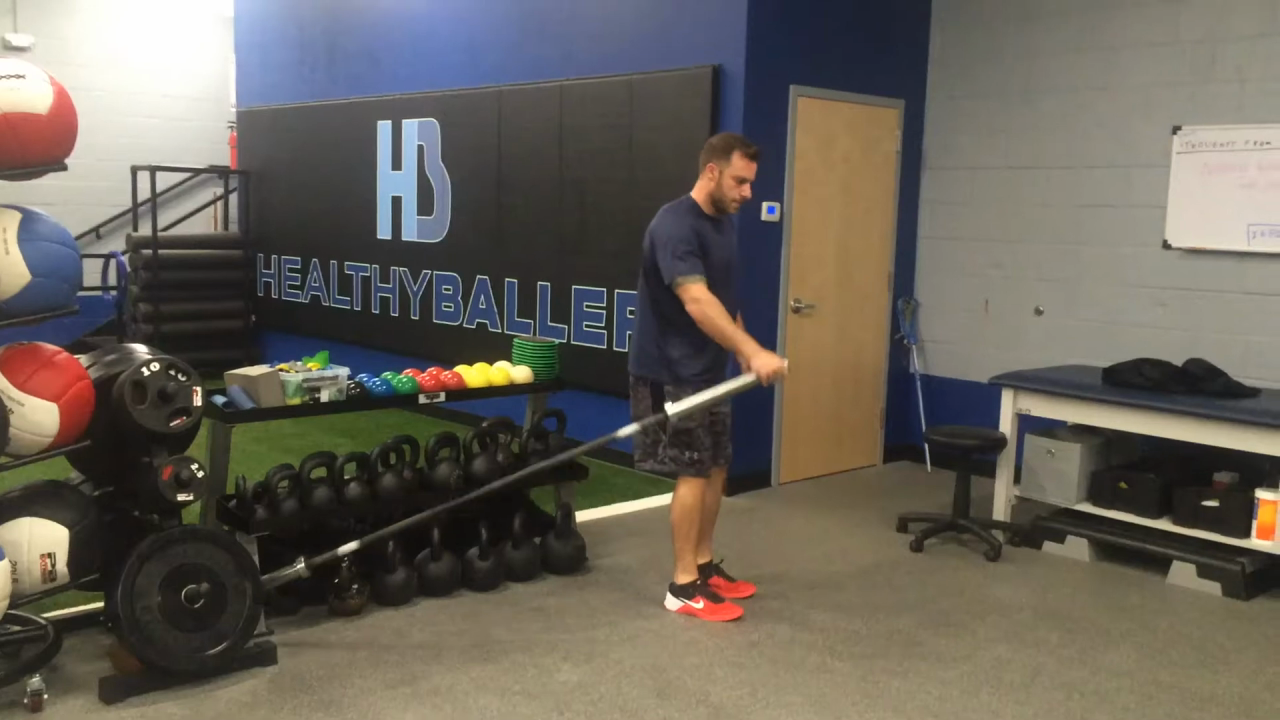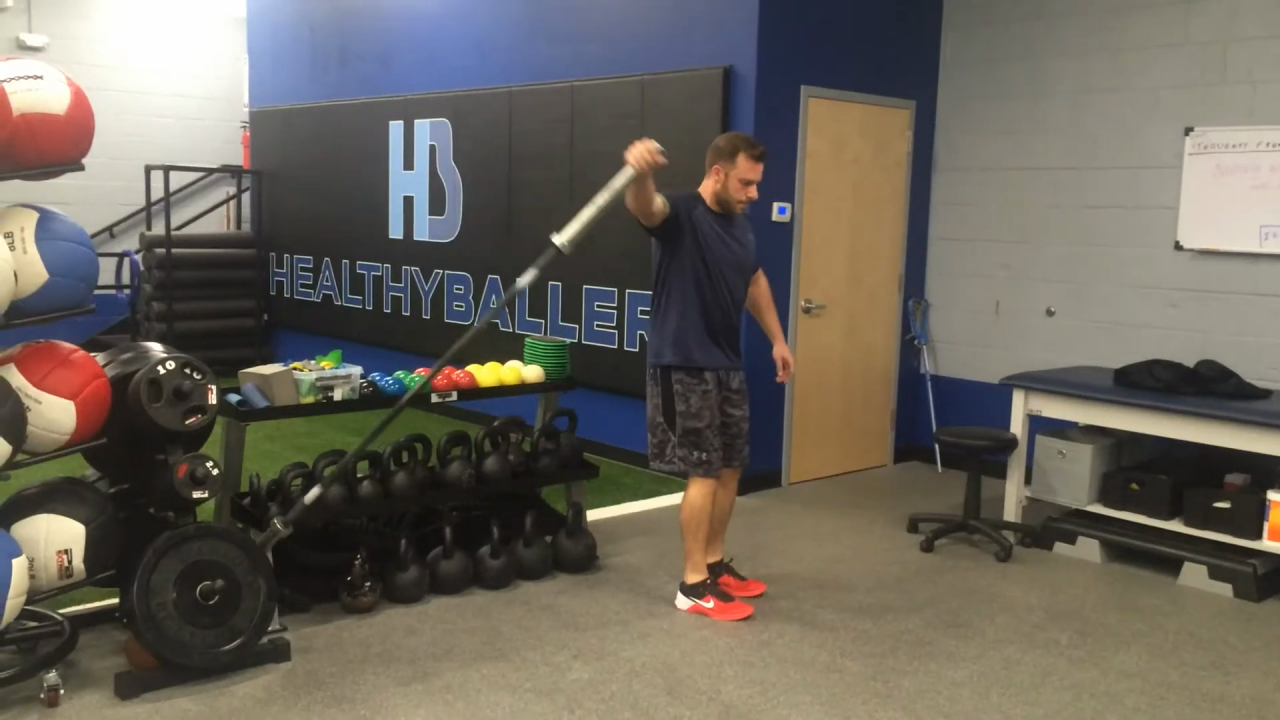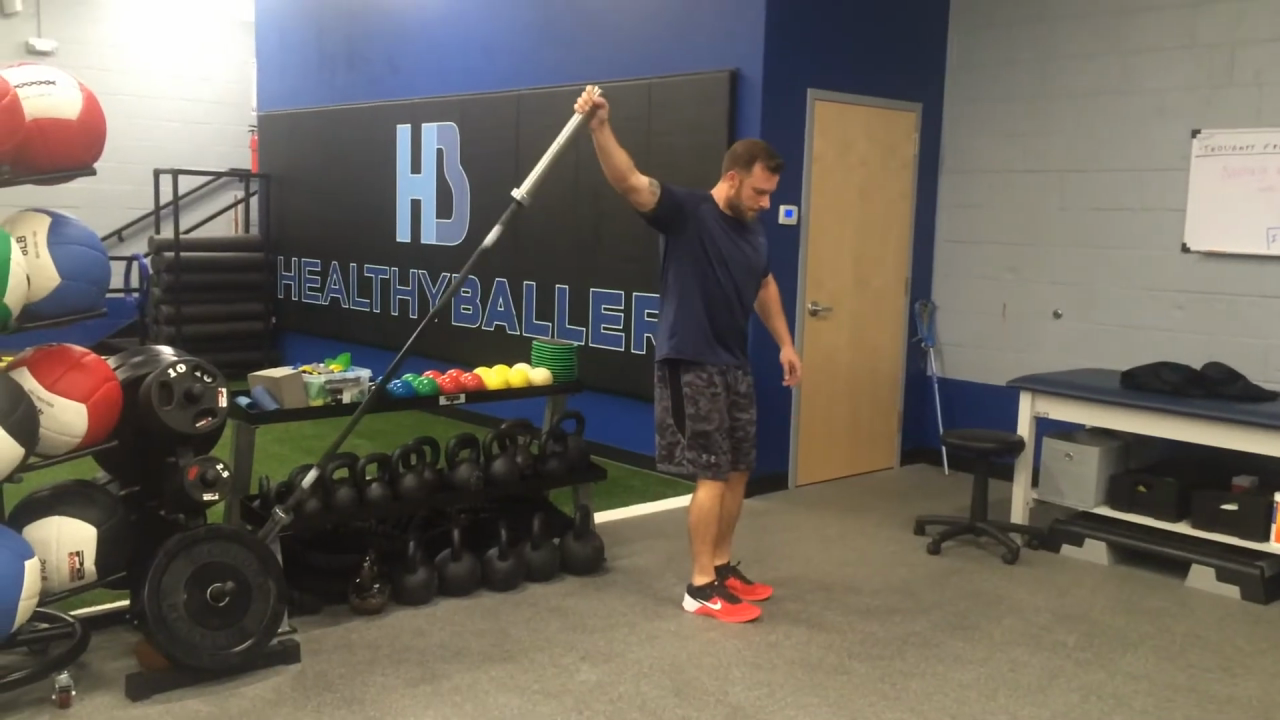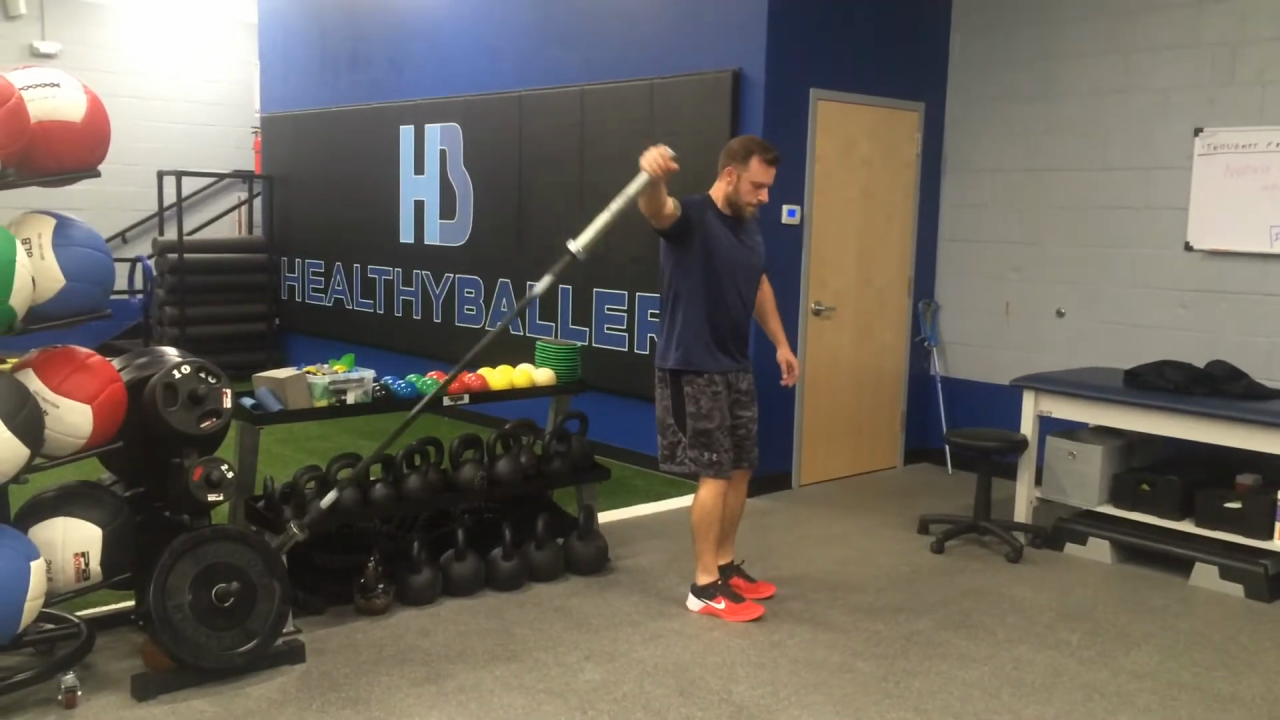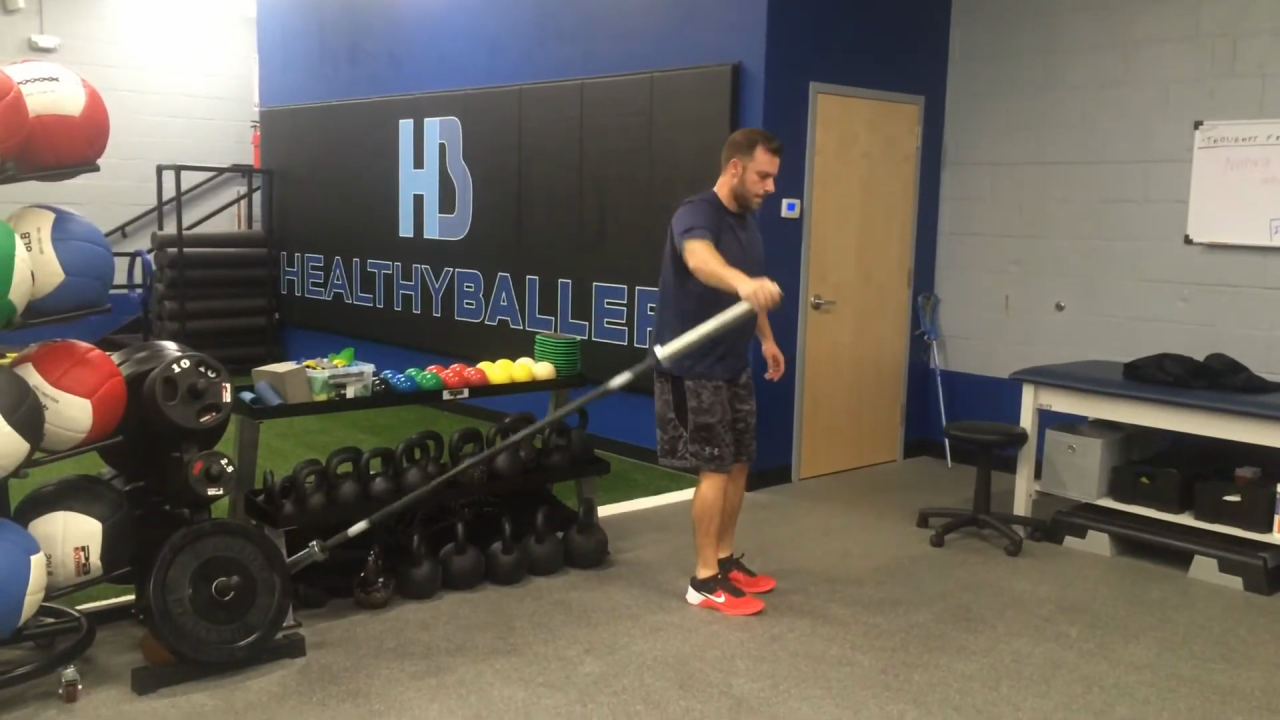
dt=0.5s
person 1, frame 1
left shoulder: (722, 221)
right shoulder: (677, 226)
right elbow: (697, 301)
left wrist: (742, 350)
right wrist: (752, 352)
left hip: (706, 368)
right hip: (670, 371)
left knee: (715, 468)
right knee: (693, 471)
left ankle: (704, 565)
right ankle: (684, 585)
person 1, frame 2
left shoulder: (739, 224)
right shoulder: (682, 214)
left elbow: (754, 282)
right elbow: (645, 208)
left wrist: (777, 340)
right wrist: (639, 171)
left hip: (726, 364)
right hip: (684, 366)
left knee: (730, 468)
right knee: (704, 472)
left ankle: (714, 564)
right ankle: (693, 585)
person 1, frame 3
left shoulder: (752, 231)
right shoulder: (686, 211)
left elbow: (764, 288)
right elbow: (628, 182)
left wrist: (786, 345)
right wrist: (599, 127)
left hip: (734, 367)
right hip: (691, 366)
left knee: (737, 472)
right knee: (712, 475)
left ankle: (722, 567)
right ankle: (701, 587)
person 1, frame 4
left shoulder: (749, 229)
right shoulder: (693, 215)
left elbow: (759, 286)
right elbow: (656, 208)
left wrist: (782, 343)
right wrist: (651, 176)
left hip: (736, 367)
right hip: (693, 368)
left knee: (739, 469)
right knee: (714, 474)
left ankle: (726, 567)
right ankle: (705, 587)
person 1, frame 5
left shoulder: (748, 219)
right shoulder: (698, 214)
right elbow: (699, 257)
left wrist: (766, 338)
right wrist: (744, 282)
left hip: (733, 365)
right hip: (696, 368)
left knee: (738, 464)
right knee: (715, 468)
left ankle: (725, 559)
right ankle: (705, 579)
